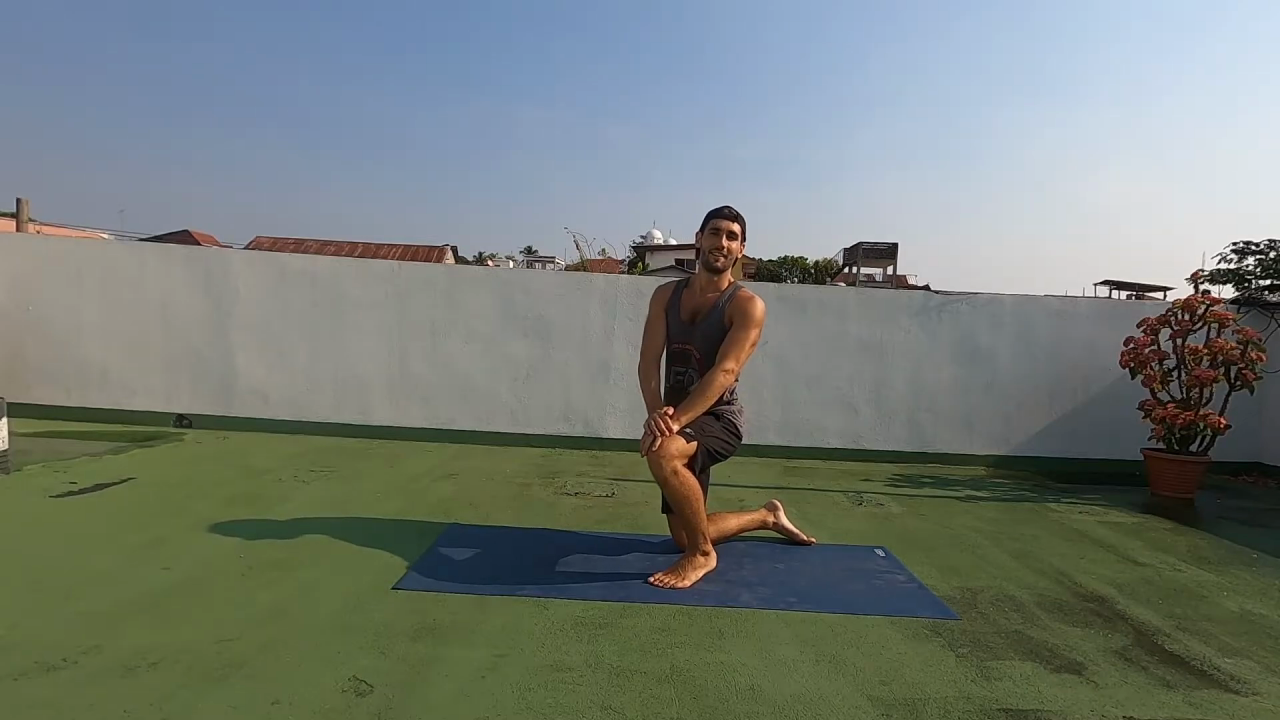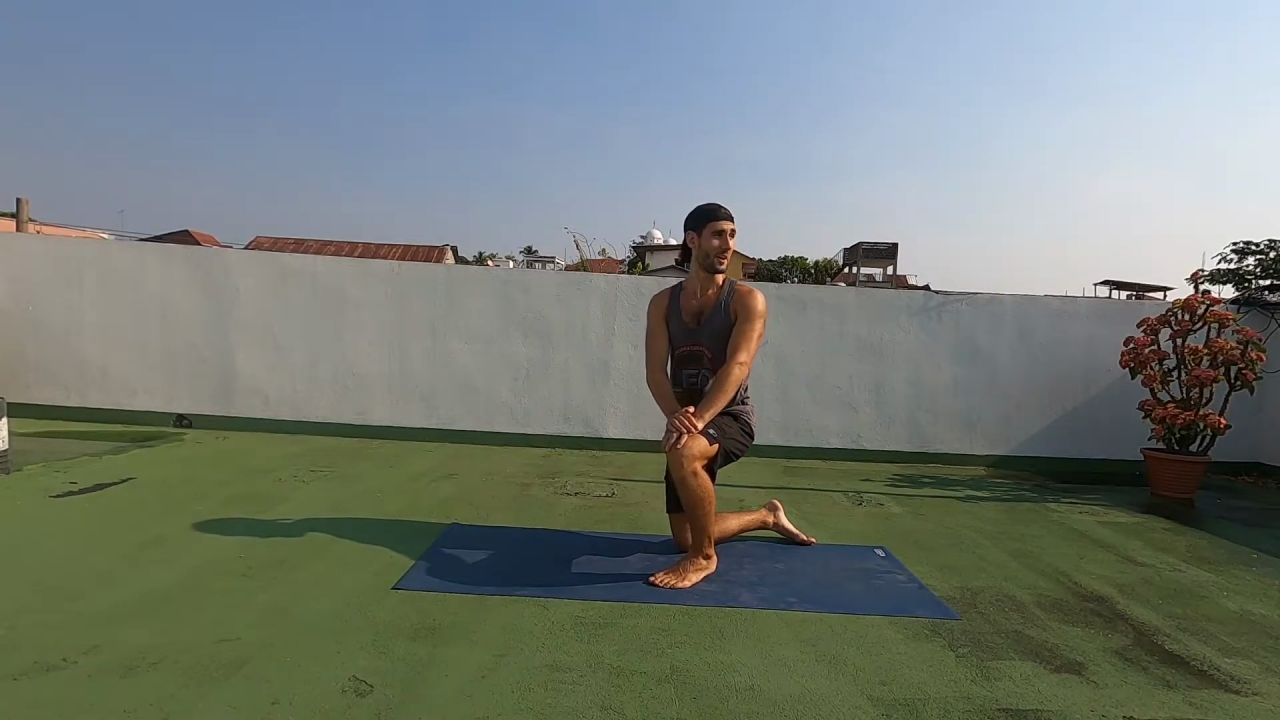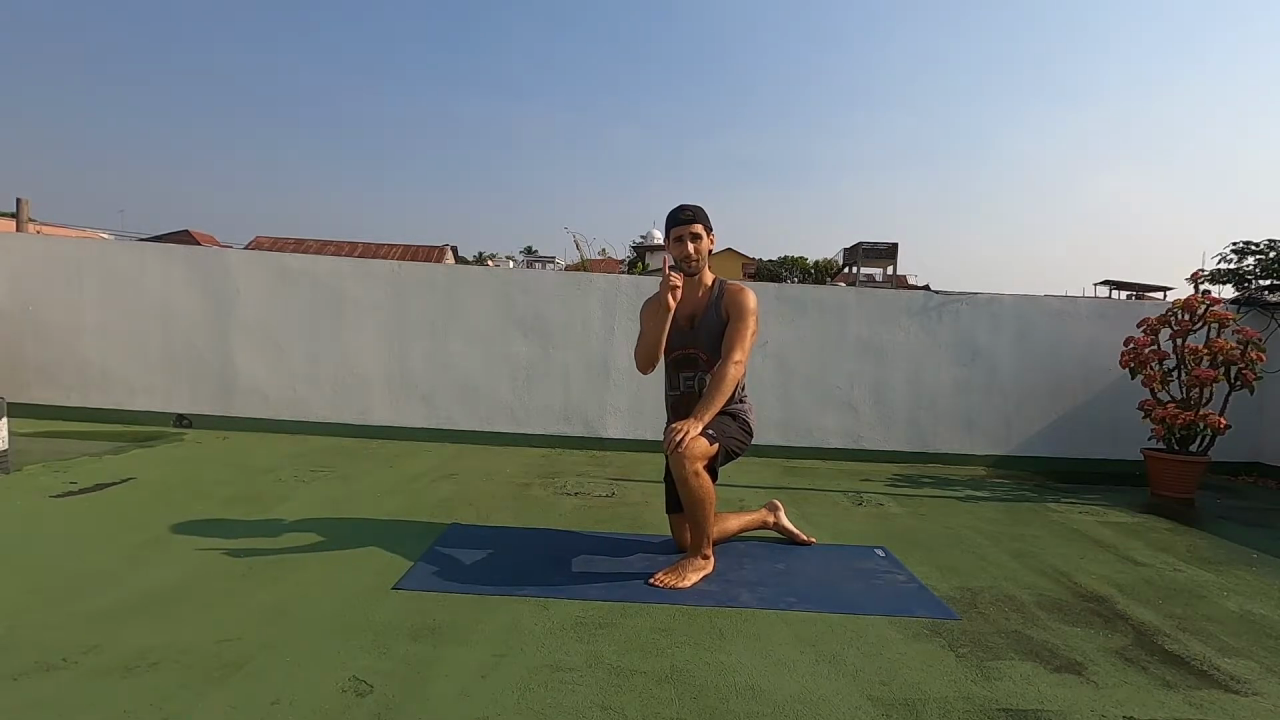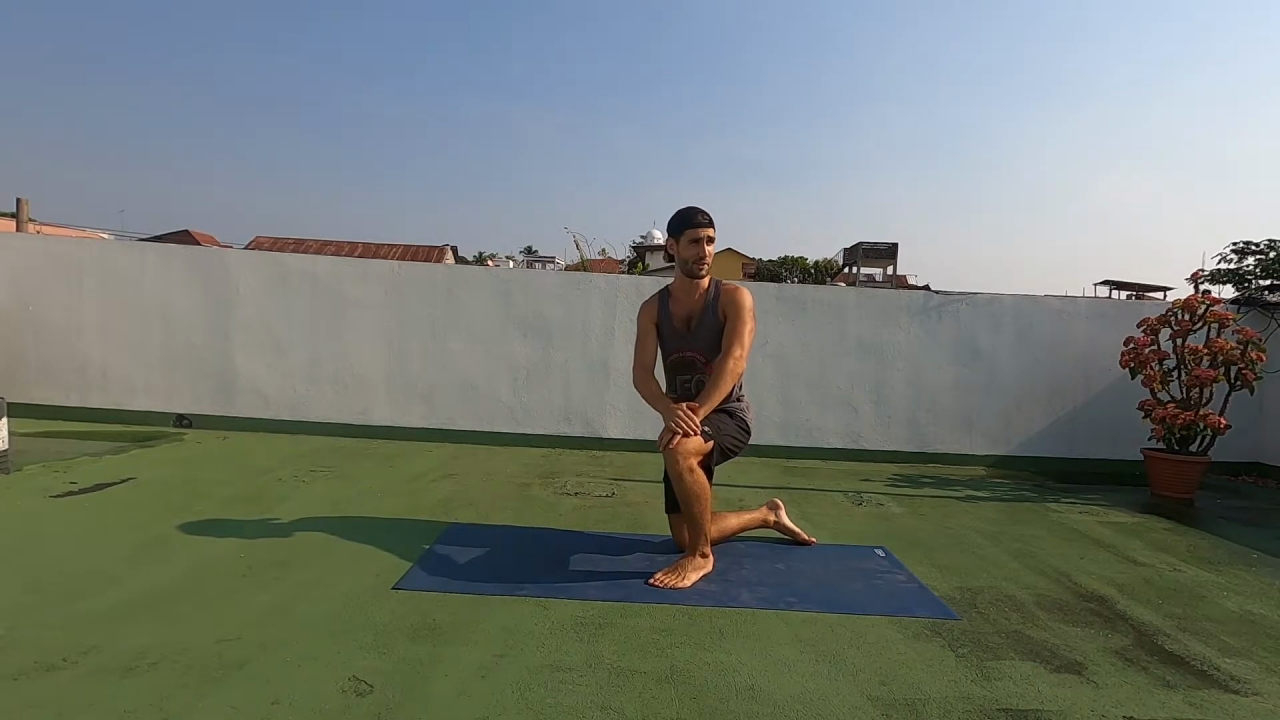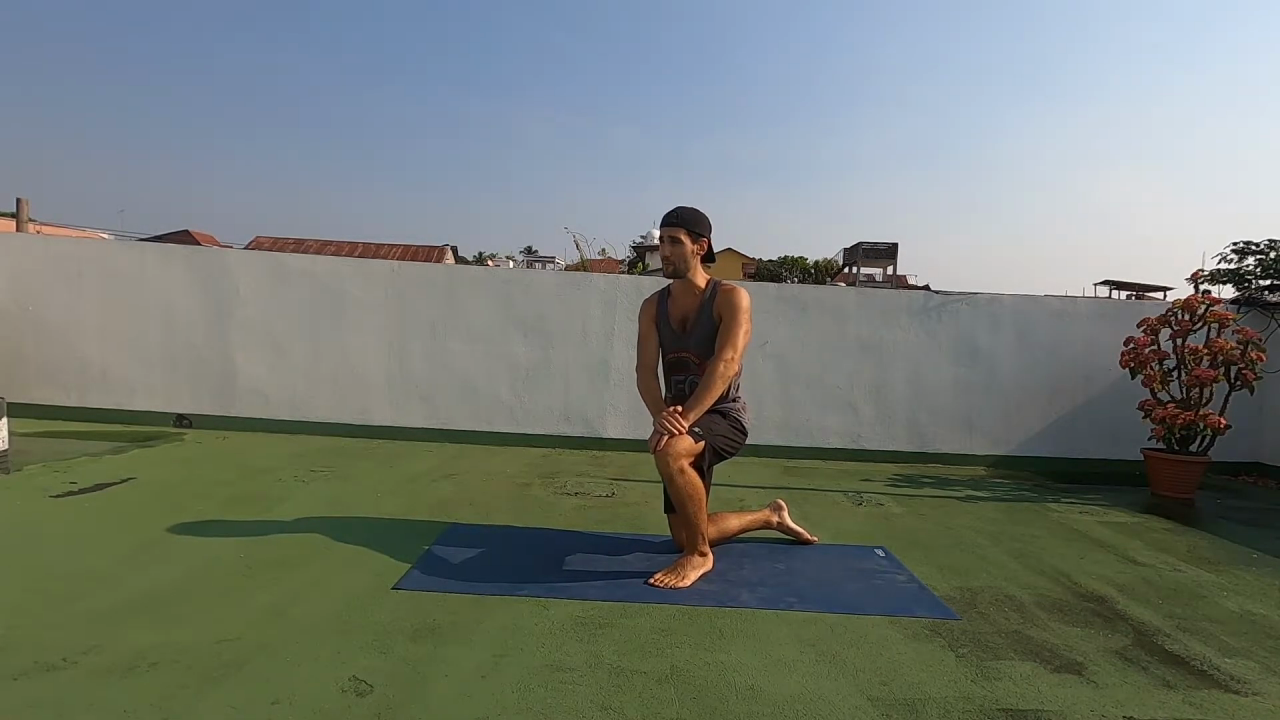
dt=1s
person 1, frame 1
left shoulder: (747, 305)
right shoulder: (666, 295)
left elbow: (724, 372)
right elbow: (648, 361)
left wrist: (675, 421)
right wrist: (656, 413)
left hip: (718, 418)
right hip: (680, 421)
left knee: (662, 452)
right knee: (683, 535)
left ankle: (702, 554)
right ankle: (767, 516)
person 1, frame 2
left shoulder: (747, 299)
right shoulder: (663, 303)
left elbow: (737, 366)
right elbow: (655, 371)
left wrist: (699, 419)
right wrist: (676, 416)
left hip: (730, 418)
right hip: (687, 424)
left knee: (684, 454)
right knee: (684, 537)
left ankle: (704, 557)
right ankle: (767, 517)
person 1, frame 3
left shoulder: (738, 297)
right shoulder: (654, 305)
left elbow: (733, 365)
right elbow: (644, 365)
left wrist: (697, 421)
right wrist: (666, 308)
left hip: (728, 418)
right hip: (682, 423)
left knee: (685, 455)
right knee: (684, 538)
left ankle: (702, 558)
right ankle: (768, 517)
person 1, frame 4
left shoulder: (734, 298)
right shoulder: (652, 309)
left elbow: (733, 362)
right elbow: (641, 373)
left wrist: (695, 414)
right wrist: (669, 410)
left hip: (727, 415)
right hip: (684, 420)
left knee: (679, 450)
right knee: (684, 537)
left ankle: (701, 557)
right ankle: (767, 515)
person 1, frame 5
left shoulder: (731, 298)
right shoulder: (652, 307)
left elbow: (725, 364)
right elbow: (645, 371)
left wrist: (685, 418)
right wrist: (660, 415)
left hip: (723, 416)
right hip: (684, 422)
left knee: (669, 450)
right knee: (684, 536)
left ankle: (699, 555)
right ankle: (770, 516)
